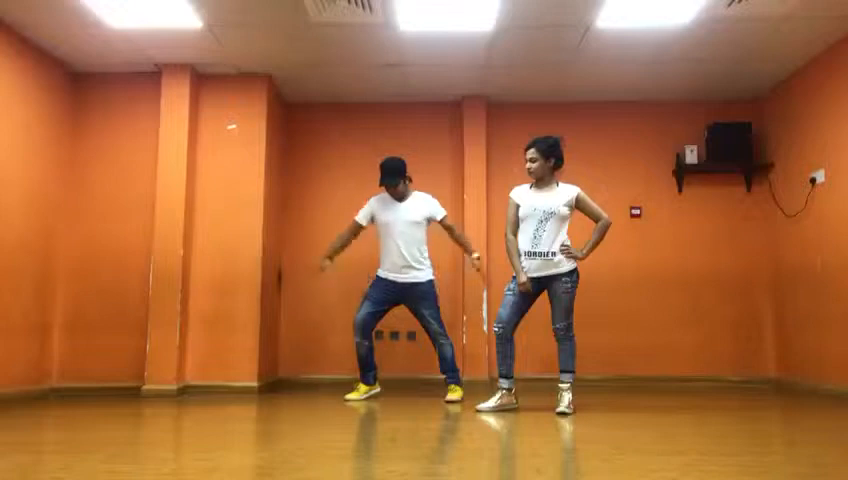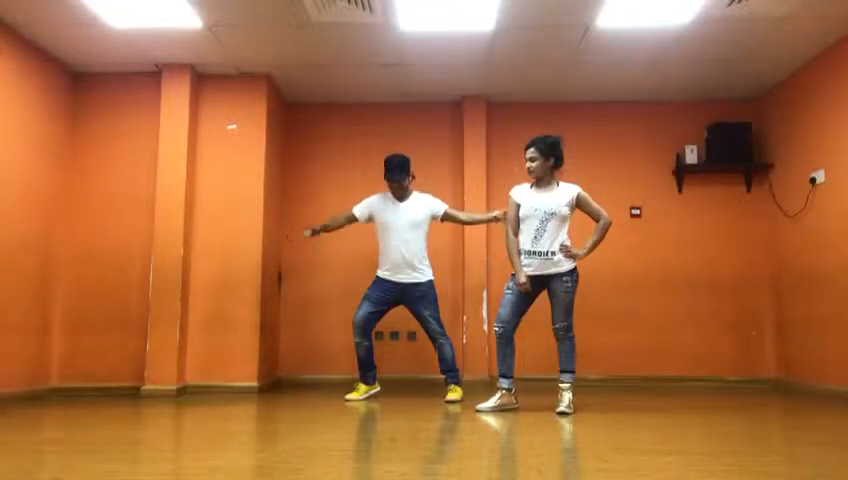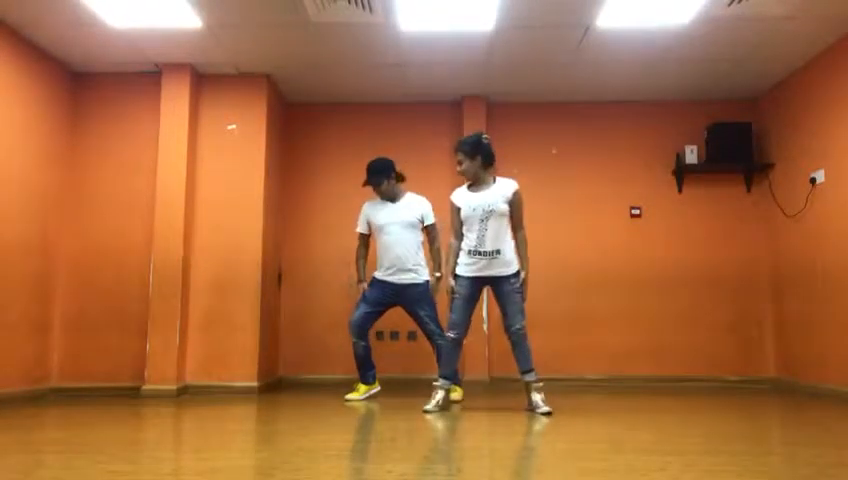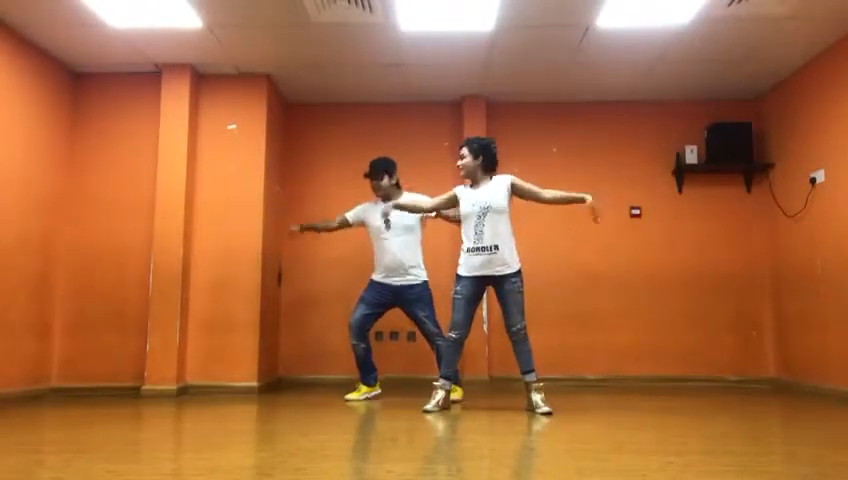
dt=1s
person 1, frame 1
left shoulder: (570, 193)
right shoulder: (519, 193)
left elbow: (604, 221)
right elbow: (510, 235)
left wrist: (584, 252)
right wrist: (519, 273)
left hip: (561, 272)
right hip: (527, 273)
left knee: (563, 331)
right knee: (502, 327)
left ankle: (565, 393)
right ankle: (506, 393)
person 1, frame 2
left shoulder: (571, 192)
right shoulder: (518, 193)
left elbow: (604, 220)
right elbow: (511, 235)
left wrist: (584, 250)
right wrist: (519, 272)
left hip: (561, 271)
right hip: (526, 272)
left knee: (563, 330)
right knee: (502, 327)
left ankle: (565, 393)
right ankle: (505, 393)
person 1, frame 3
left shoulder: (509, 188)
right shoulder: (459, 196)
left elbow: (518, 231)
right elbow: (455, 238)
left wrist: (526, 269)
right wrist: (448, 275)
left hip: (506, 271)
right hip: (467, 272)
left knee: (517, 330)
right knee: (454, 332)
left ankle: (534, 392)
right ankle: (441, 391)
person 1, frame 4
left shoulder: (505, 183)
right shoulder: (459, 193)
left elbow: (544, 196)
right elbow: (429, 206)
left wrist: (582, 197)
right wrist: (396, 204)
left hip: (506, 270)
right hip: (469, 271)
left knee: (517, 330)
right knee: (457, 332)
left ankle: (534, 391)
right ankle: (440, 391)
person 2, frame 1
left shoulder: (426, 202)
right shoulder: (375, 204)
left elbow: (451, 228)
right elbow: (352, 230)
left wrist: (471, 253)
right wrist: (329, 255)
left hip: (420, 282)
right hip: (385, 279)
left knee: (437, 332)
right knee: (361, 324)
left ankle: (454, 383)
right ankle: (368, 383)
person 2, frame 2
left shoulder: (426, 202)
right shoulder: (374, 203)
left elbow: (460, 217)
right elbow: (343, 219)
left wrist: (494, 216)
right wrist: (315, 230)
left hip: (420, 282)
right hip: (385, 280)
left knee: (437, 333)
right knee: (361, 325)
left ankle: (453, 384)
right ankle: (368, 382)
person 2, frame 3
left shoulder: (419, 203)
right shoulder: (369, 208)
left elbow: (434, 241)
right elbow: (363, 246)
left wrist: (438, 274)
right wrist: (360, 280)
left hip: (416, 282)
right hip: (382, 282)
left knee: (435, 333)
right knee: (357, 325)
left ankle: (453, 383)
right ankle: (368, 382)
person 2, frame 4
left shoulder: (417, 201)
right shoulder: (367, 209)
left elbow: (450, 215)
right elbow: (335, 223)
right wrist: (304, 227)
left hip: (414, 284)
right hip: (381, 283)
left knee: (434, 334)
right knee: (357, 326)
left ankle: (453, 384)
right ankle: (369, 383)
